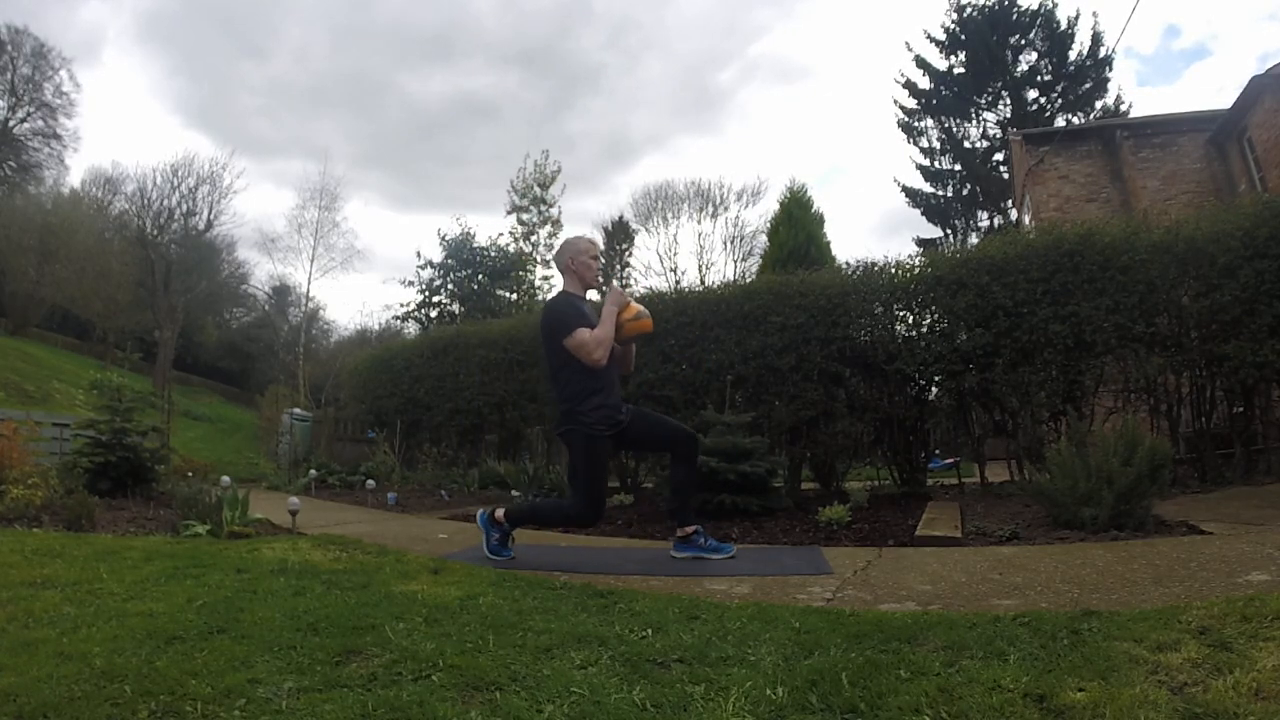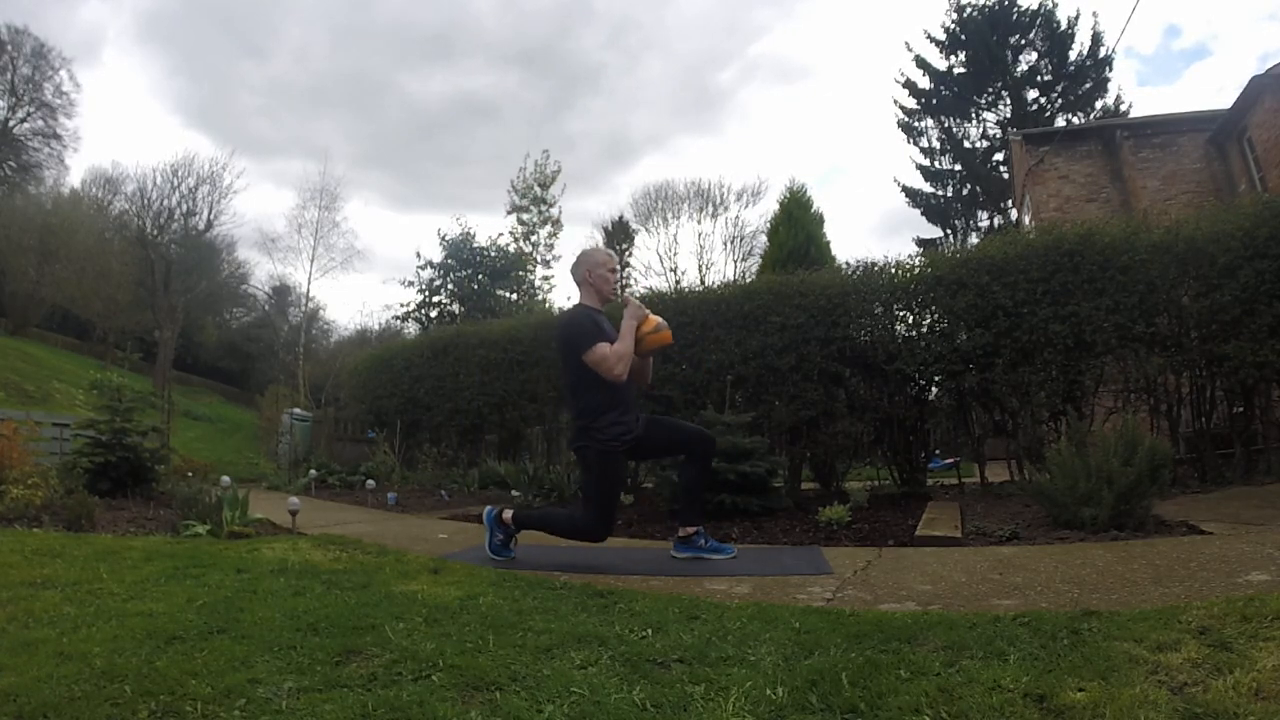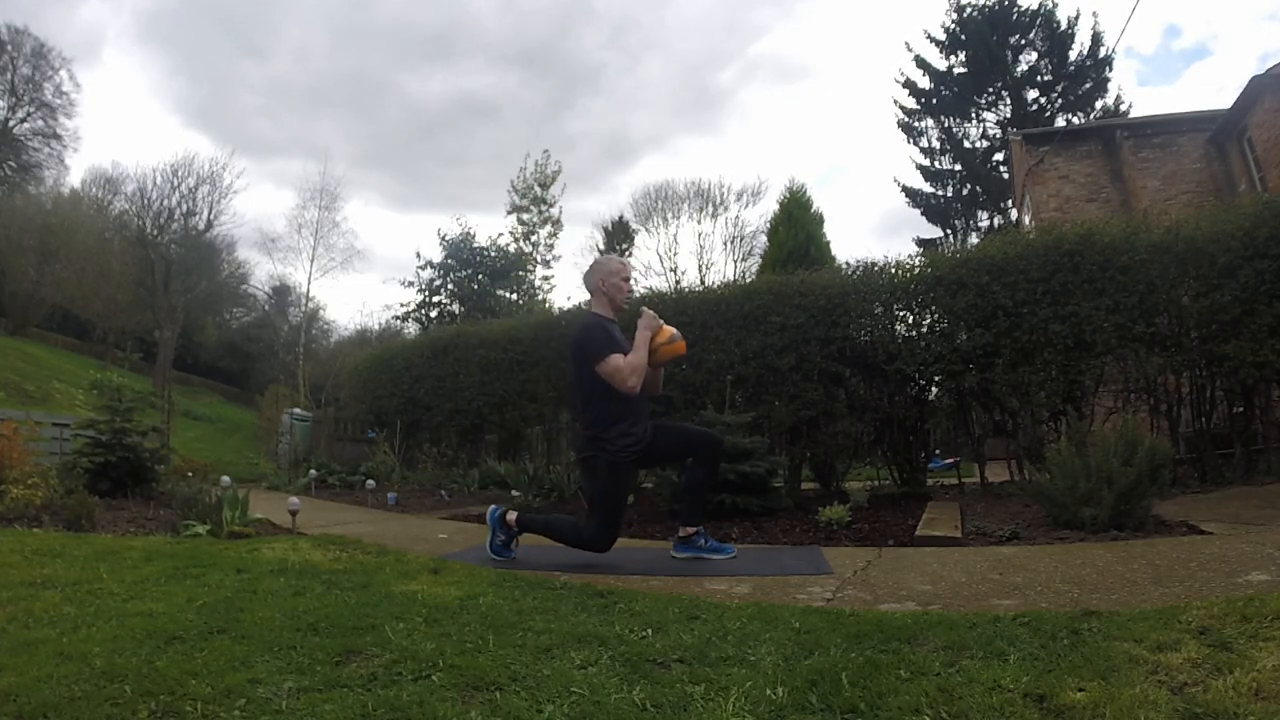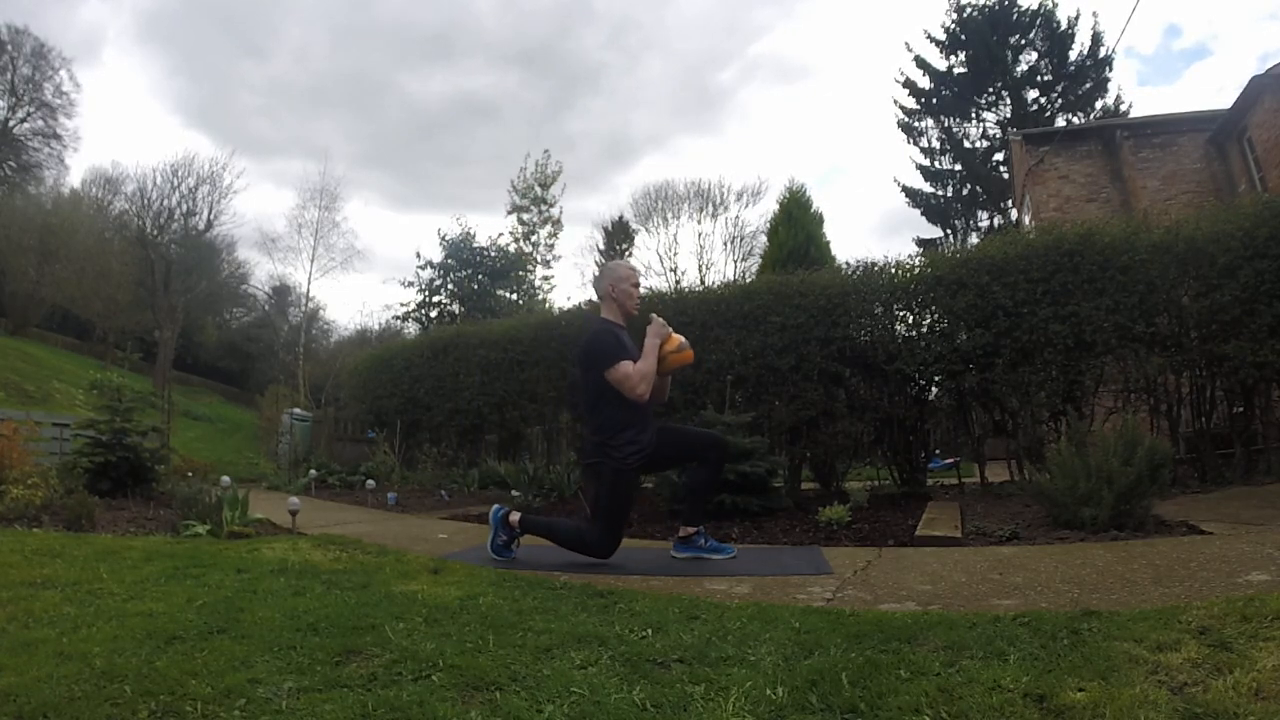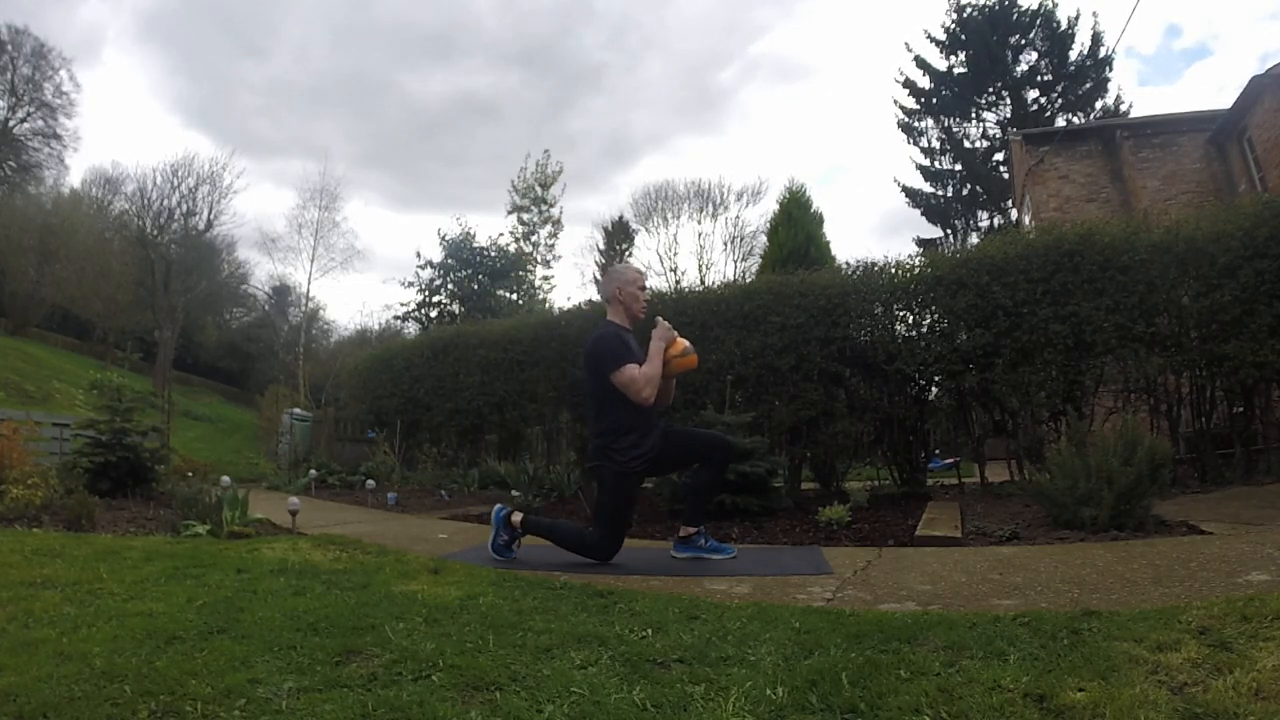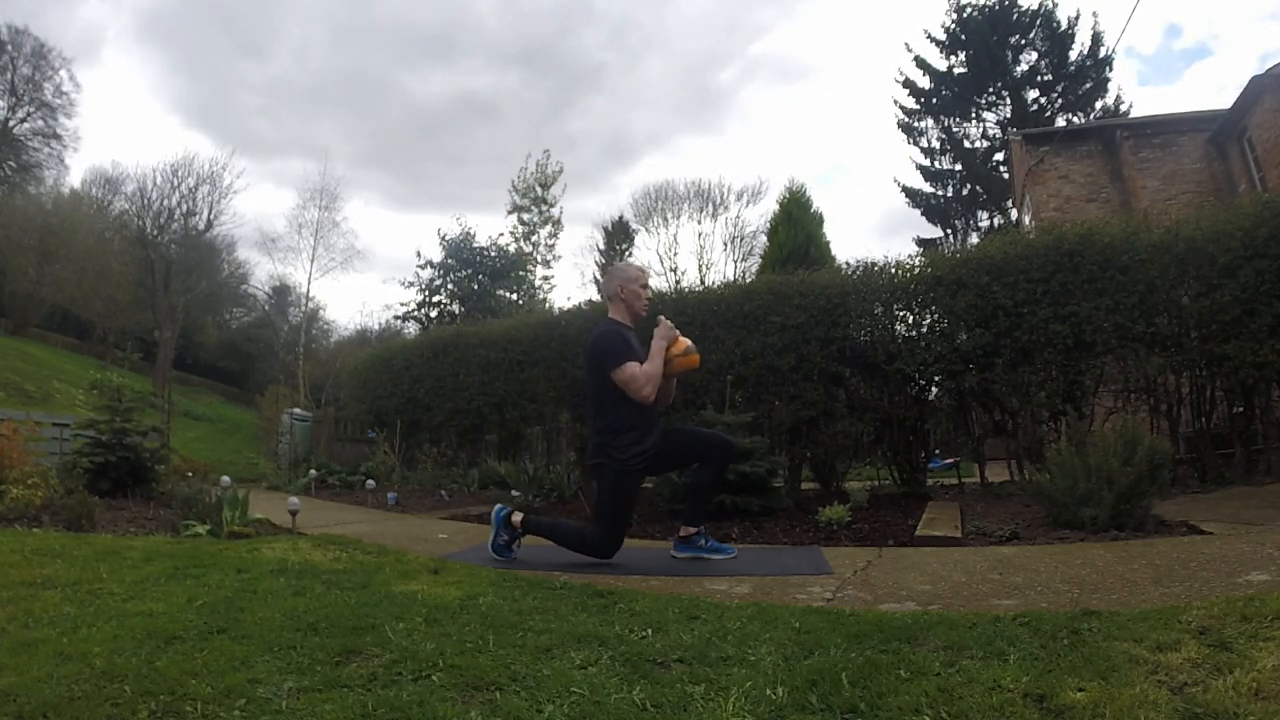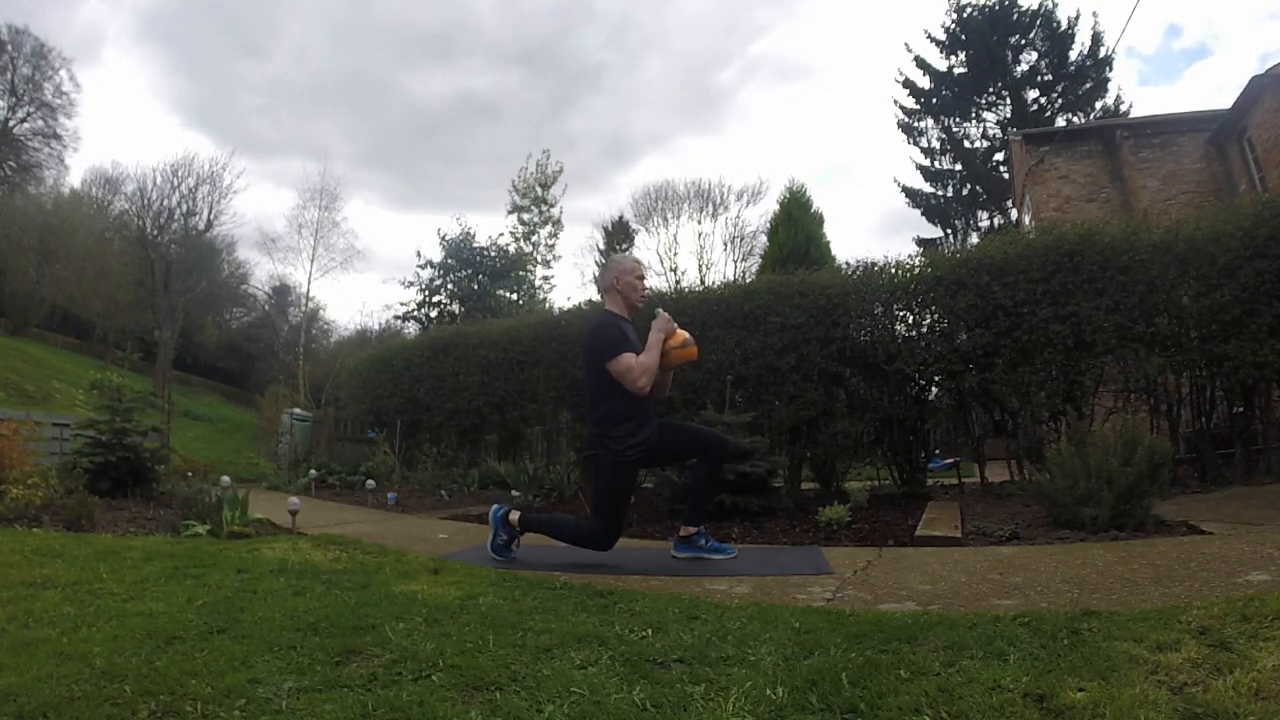
dt=0.1s
person 1, frame 1
left shoulder: (588, 310)
right shoulder: (559, 309)
left elbow: (624, 366)
right elbow: (596, 355)
right wrist: (611, 308)
left hip: (614, 413)
right hip: (586, 423)
left knee: (684, 441)
right knee: (587, 511)
left ankle: (687, 535)
right ankle: (499, 519)
person 1, frame 2
left shoulder: (602, 320)
right shoulder: (577, 322)
left elbow: (642, 377)
right elbow: (617, 371)
right wrist: (630, 321)
left hip: (630, 426)
right hip: (602, 436)
left knee: (701, 443)
right knee: (597, 525)
left ankle: (688, 536)
right ankle: (505, 520)
person 1, frame 3
left shoulder: (614, 331)
right shoulder: (590, 332)
left elbow: (651, 388)
right elbow: (629, 383)
right wrist: (644, 333)
left hip: (639, 434)
right hip: (611, 447)
left knee: (709, 445)
right knee: (601, 537)
left ankle: (688, 535)
right ankle: (508, 521)
person 1, frame 4
left shoulder: (622, 337)
right shoulder: (601, 337)
left elbow: (657, 396)
right elbow: (639, 390)
right wrist: (652, 340)
left hip: (642, 441)
right hip: (615, 452)
left knee: (714, 447)
right knee: (602, 543)
left ankle: (689, 535)
right ankle: (510, 521)
person 1, frame 5
left shoulder: (628, 340)
right shoulder: (606, 340)
left elbow: (661, 400)
right elbow: (644, 394)
right wrist: (658, 344)
left hip: (646, 444)
right hip: (619, 456)
left knee: (718, 448)
right knee: (604, 547)
left ankle: (689, 535)
right ankle: (513, 521)
person 1, frame 6
left shoulder: (628, 338)
right shoulder: (608, 338)
left elbow: (661, 399)
right elbow: (643, 392)
right wrist: (660, 343)
left hip: (647, 442)
right hip: (620, 454)
left knee: (719, 448)
right knee: (605, 545)
left ankle: (689, 536)
right ankle: (512, 520)
person 1, frame 7
left shoulder: (625, 330)
right shoulder: (605, 330)
left elbow: (658, 391)
right elbow: (640, 383)
right wrist: (657, 335)
left hip: (644, 435)
right hip: (616, 446)
left knee: (715, 446)
right knee: (603, 536)
left ankle: (689, 535)
right ankle: (510, 520)
